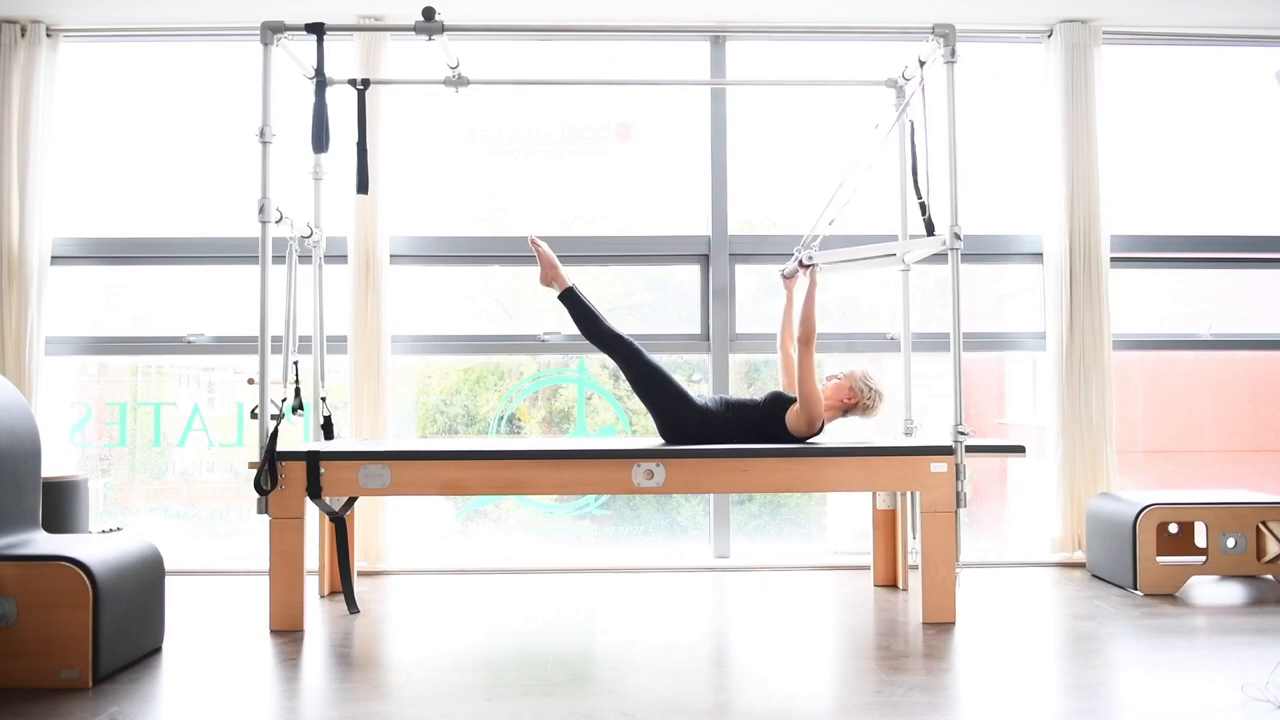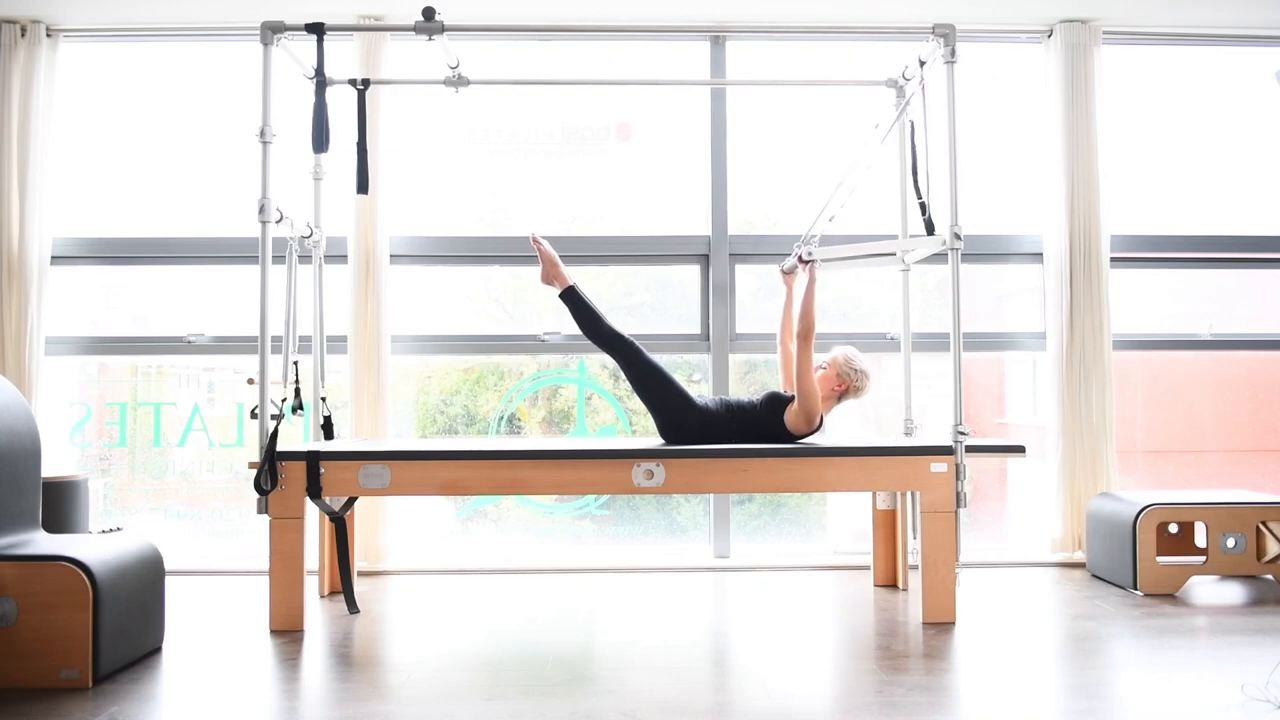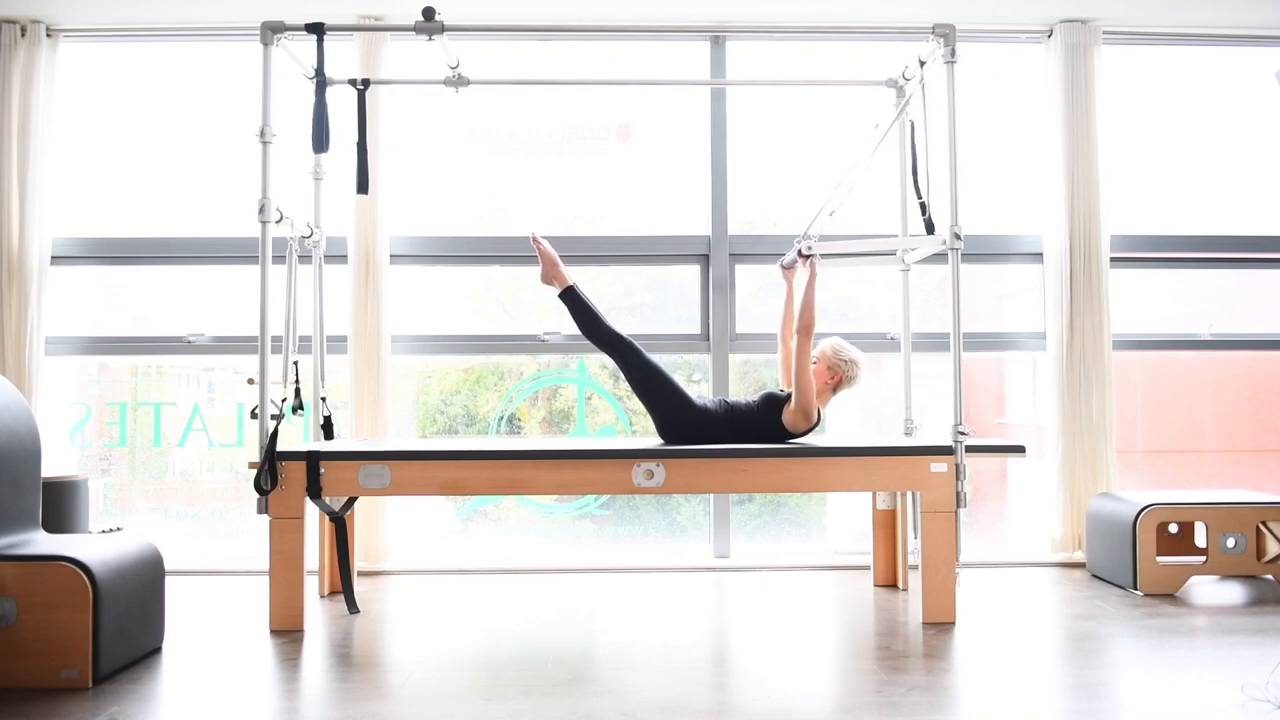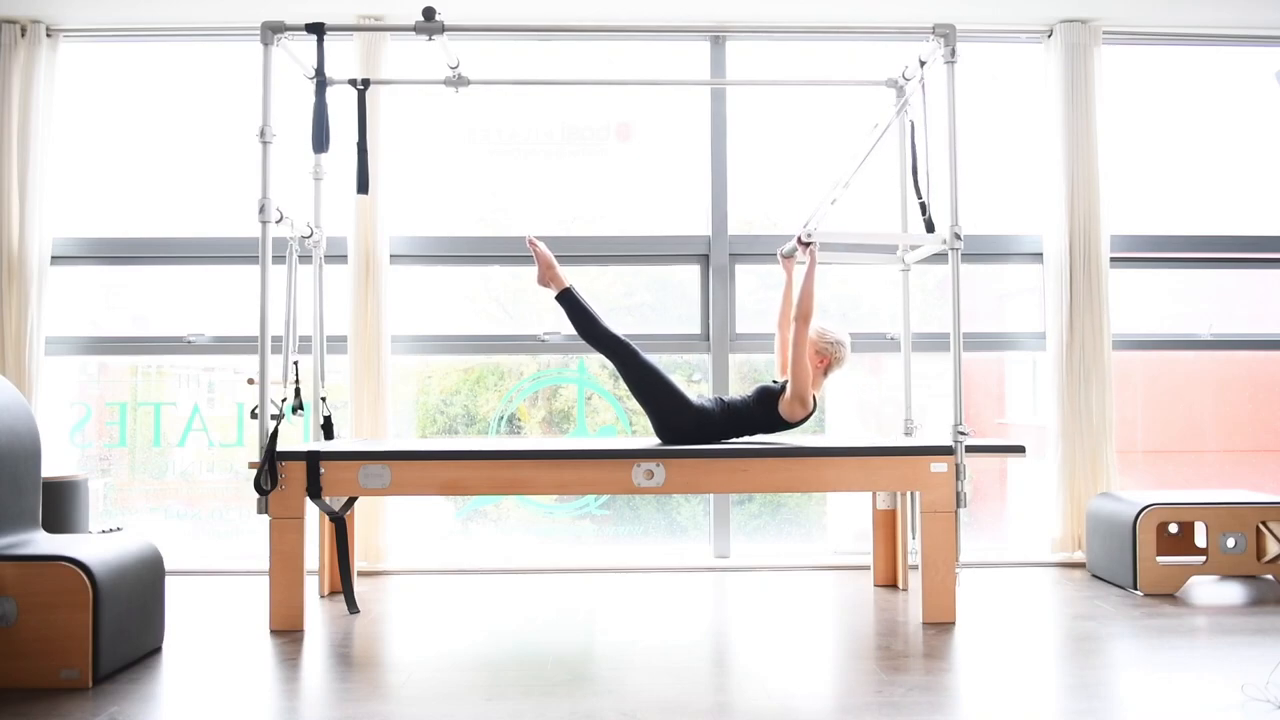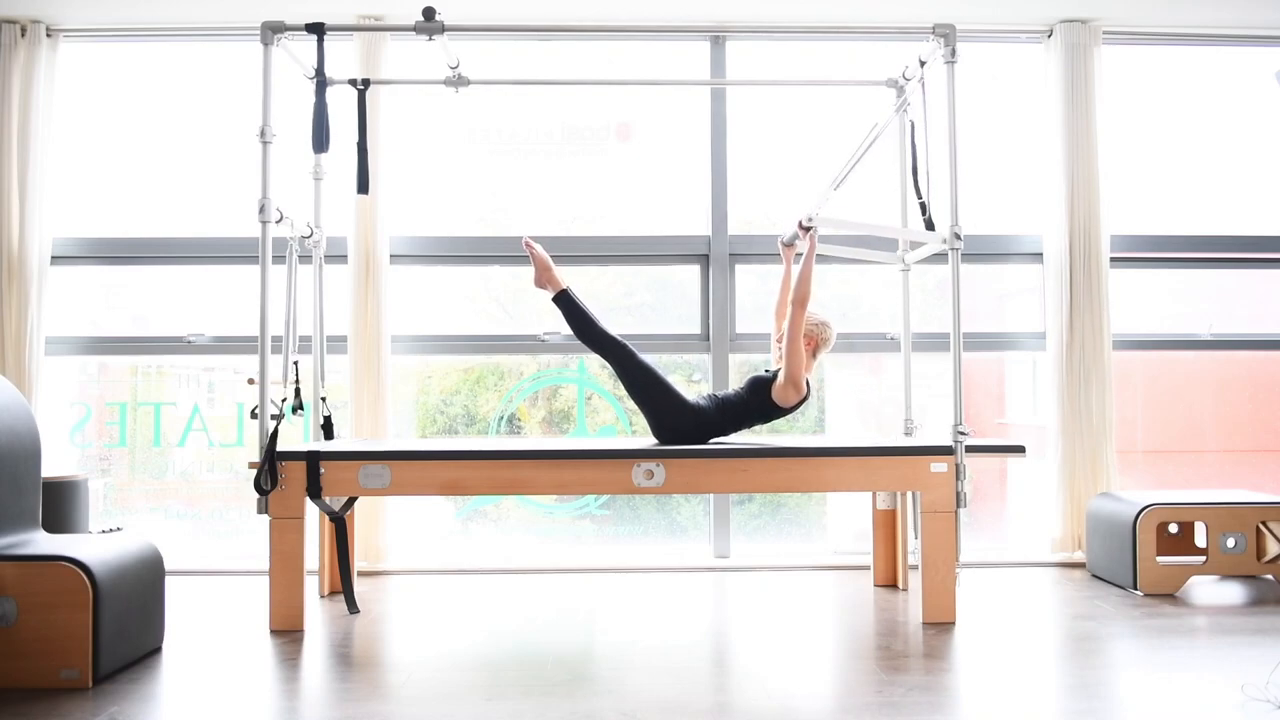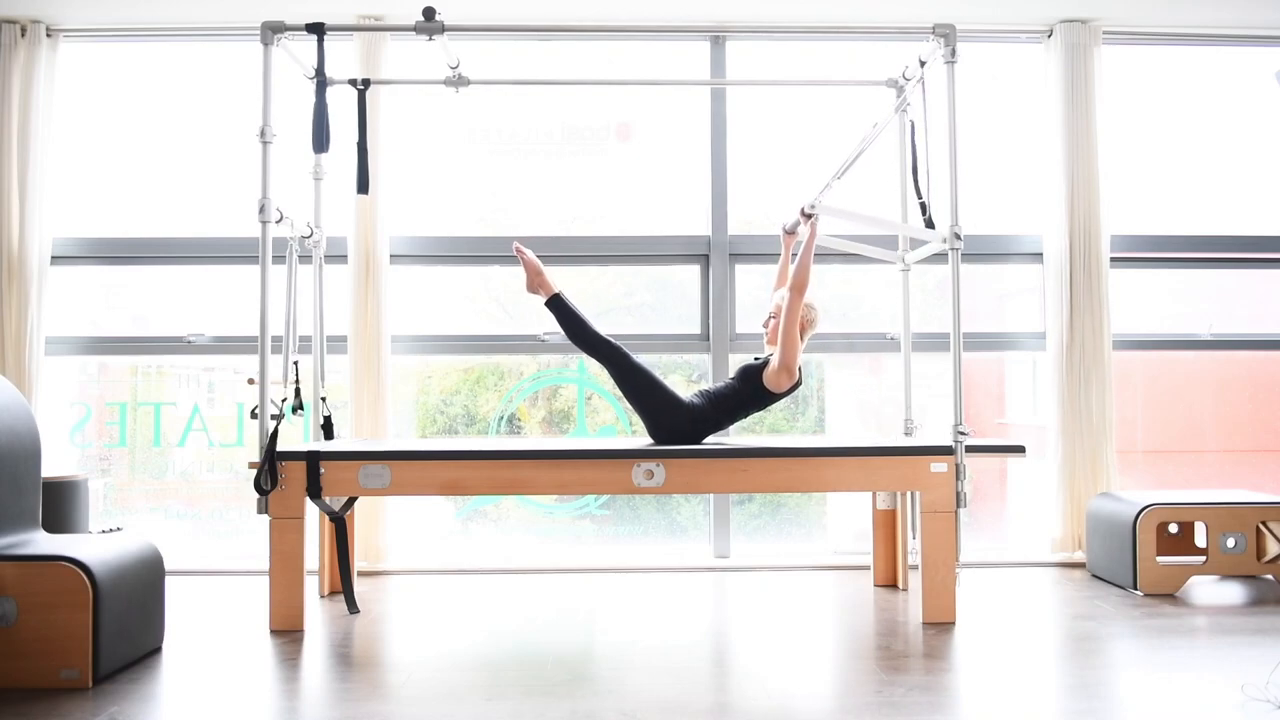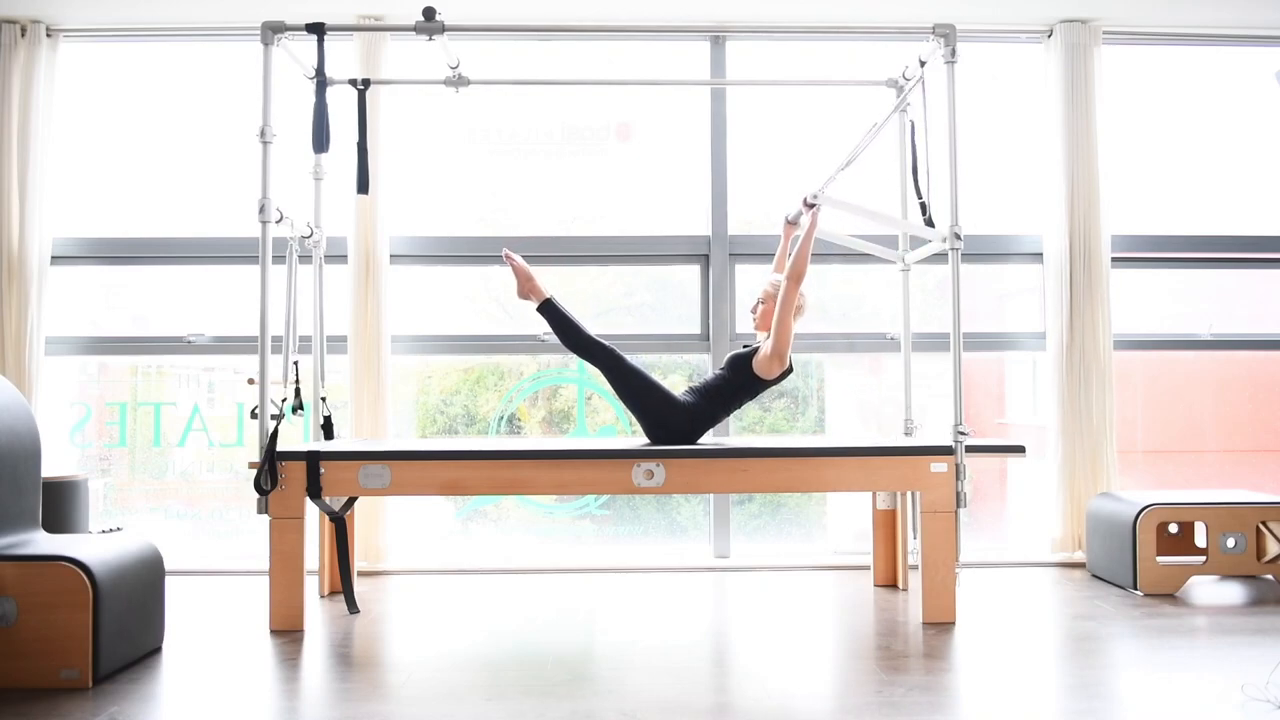
dt=0.7s
person 1, frame 1
left shoulder: (810, 418)
right shoulder: (799, 411)
left elbow: (805, 343)
right elbow: (787, 346)
left wrist: (812, 285)
right wrist: (790, 292)
left hip: (694, 425)
right hip: (696, 422)
left knee: (622, 347)
right knee: (621, 347)
left ankle: (561, 281)
person 1, frame 2
left shoulder: (808, 414)
right shoulder: (797, 407)
left elbow: (804, 339)
right elbow: (786, 342)
left wrist: (811, 282)
right wrist: (789, 289)
left hip: (694, 425)
right hip: (696, 421)
left knee: (623, 345)
left ankle: (561, 280)
person 1, frame 3
left shoulder: (805, 412)
right shoulder: (794, 402)
left elbow: (803, 335)
right elbow: (787, 339)
left wrist: (811, 278)
right wrist: (789, 284)
left hip: (693, 426)
right hip: (695, 423)
left knee: (623, 347)
left ankle: (561, 280)
person 1, frame 4
left shoulder: (800, 400)
right shoulder: (789, 391)
left elbow: (800, 323)
right elbow: (785, 328)
left wrist: (810, 266)
right wrist: (788, 274)
left hip: (692, 425)
right hip: (693, 422)
left knee: (621, 348)
left ankle: (559, 282)
person 1, frame 5
left shoulder: (794, 385)
right shoulder: (783, 378)
left elbow: (799, 308)
right elbow: (783, 312)
left wrist: (810, 251)
right wrist: (788, 262)
left hip: (687, 425)
right hip: (687, 425)
left knee: (618, 350)
left ankle: (555, 283)
person 1, frame 6
left shoulder: (785, 369)
right shoulder: (774, 364)
left elbow: (795, 293)
right elbow: (781, 296)
left wrist: (810, 237)
right wrist: (786, 248)
left hip: (683, 423)
right hip: (683, 423)
left knee: (612, 353)
left ankle: (547, 288)
person 1, frame 7
left shoulder: (775, 356)
right shoulder: (763, 353)
left elbow: (792, 281)
right elbow: (777, 283)
left wrist: (810, 226)
right wrist: (786, 236)
left hip: (677, 423)
right hip: (678, 424)
left knee: (606, 355)
left ankle: (537, 292)
